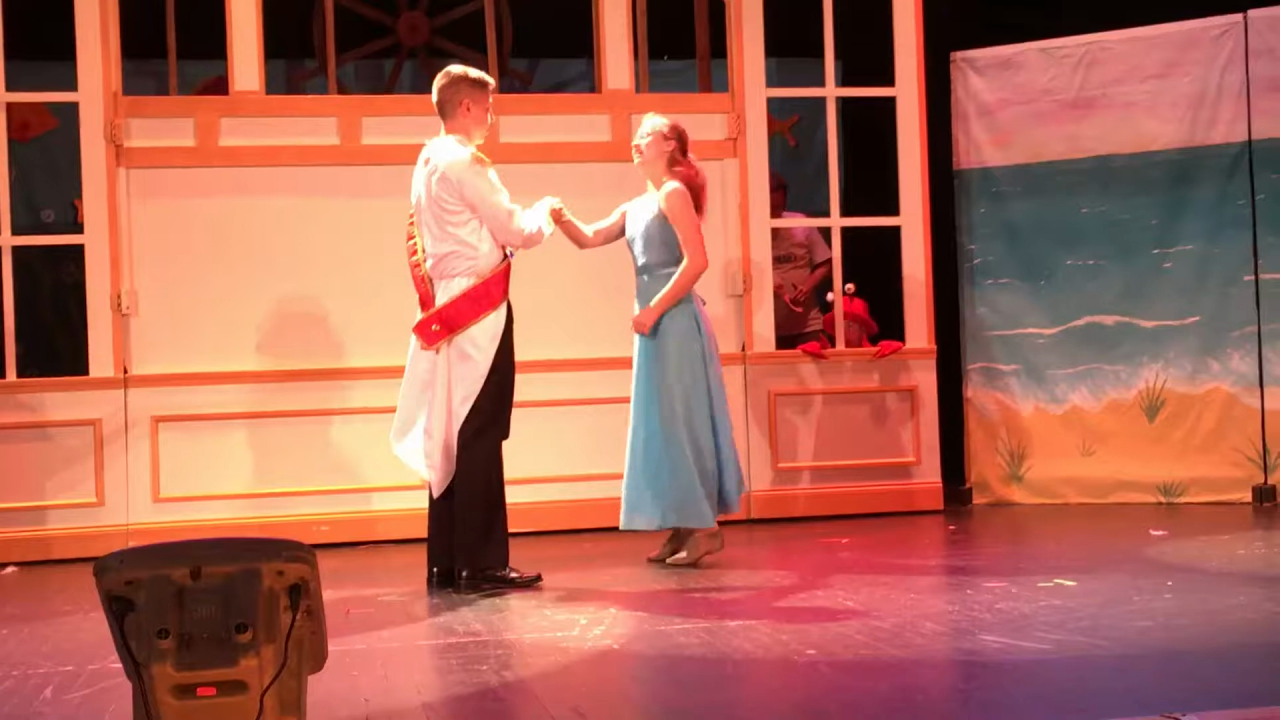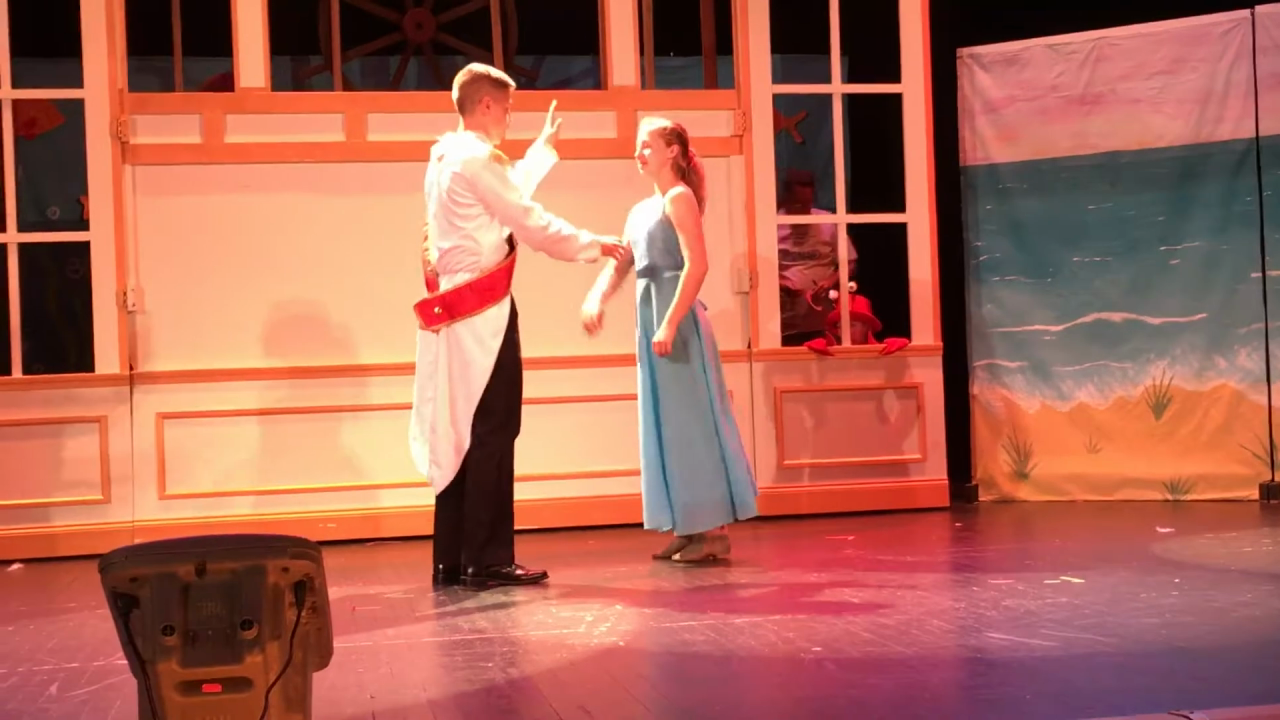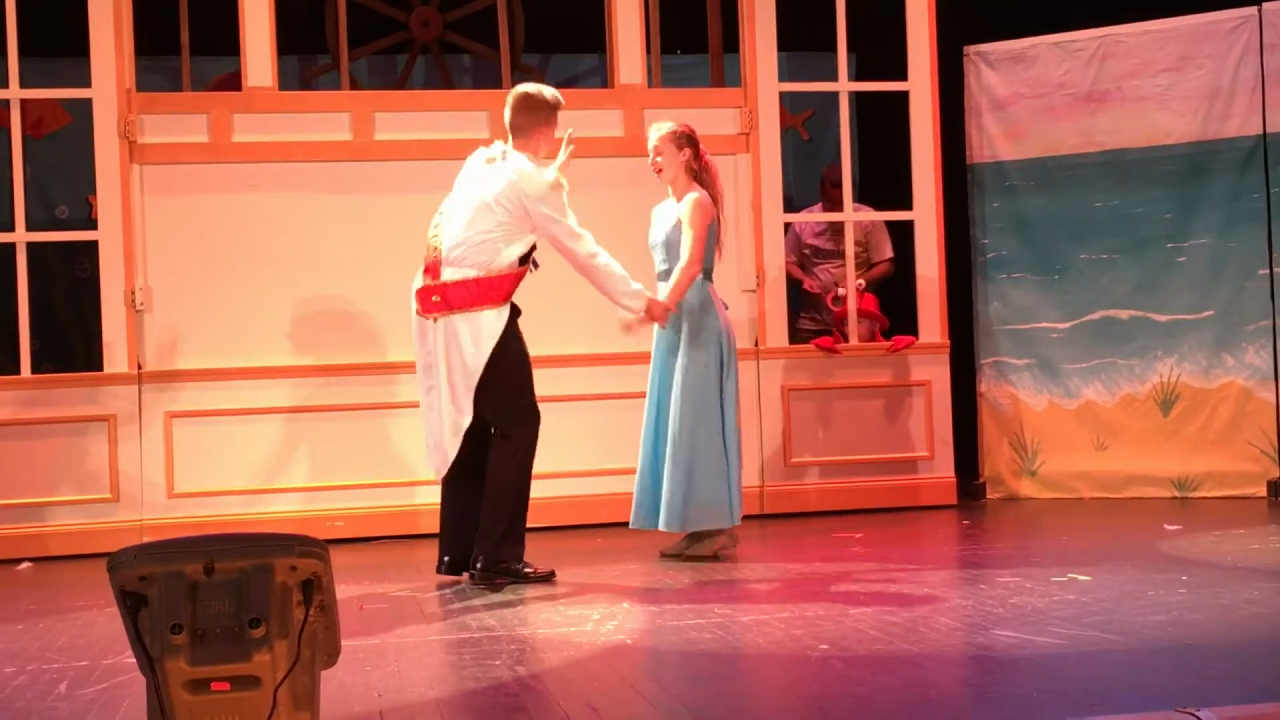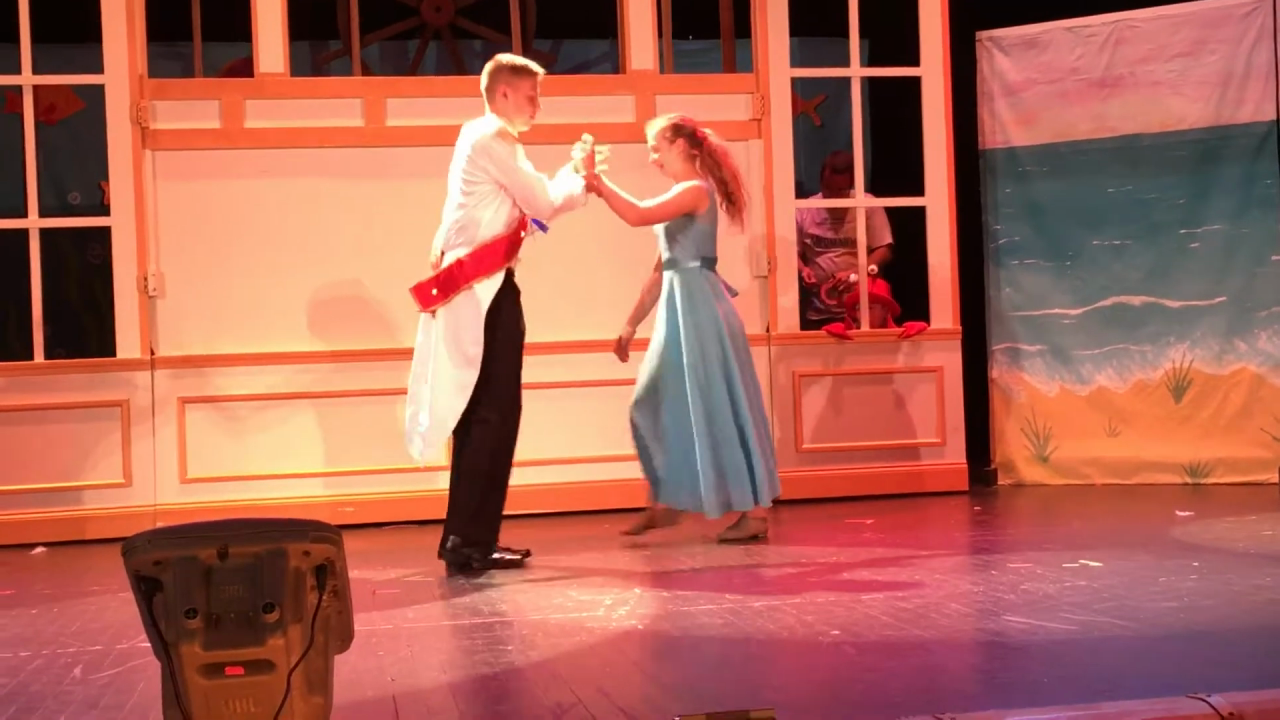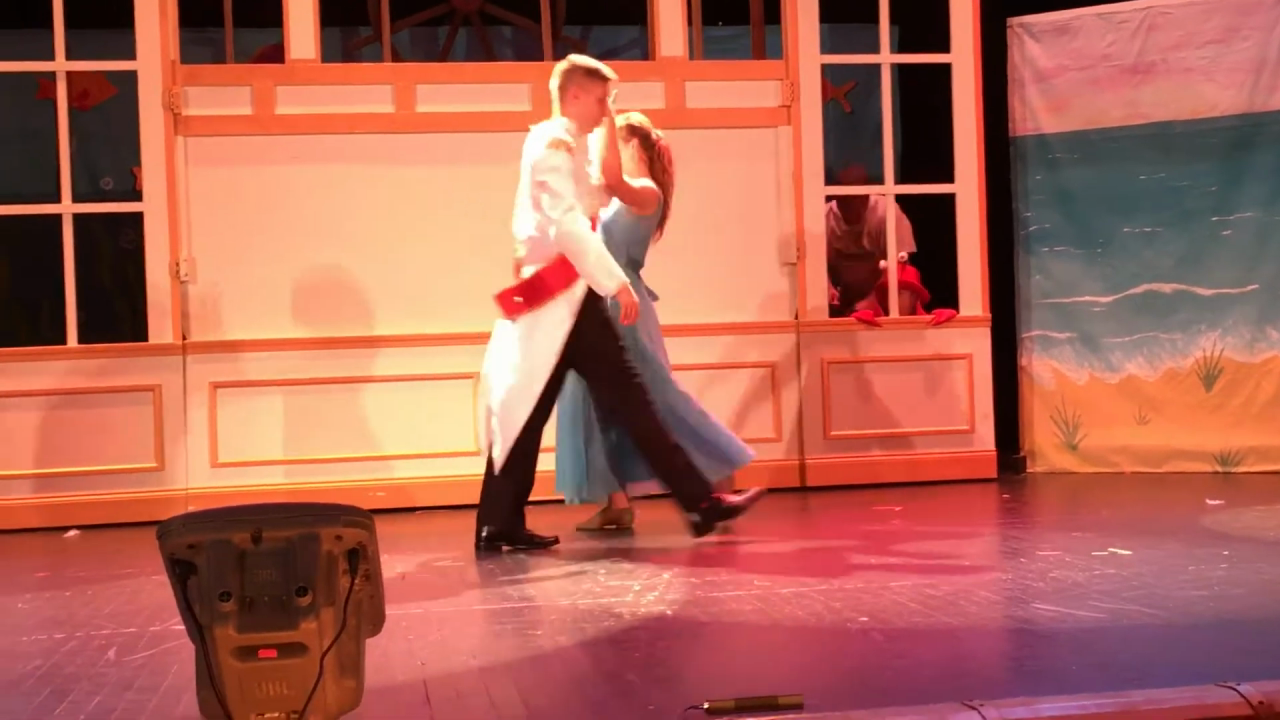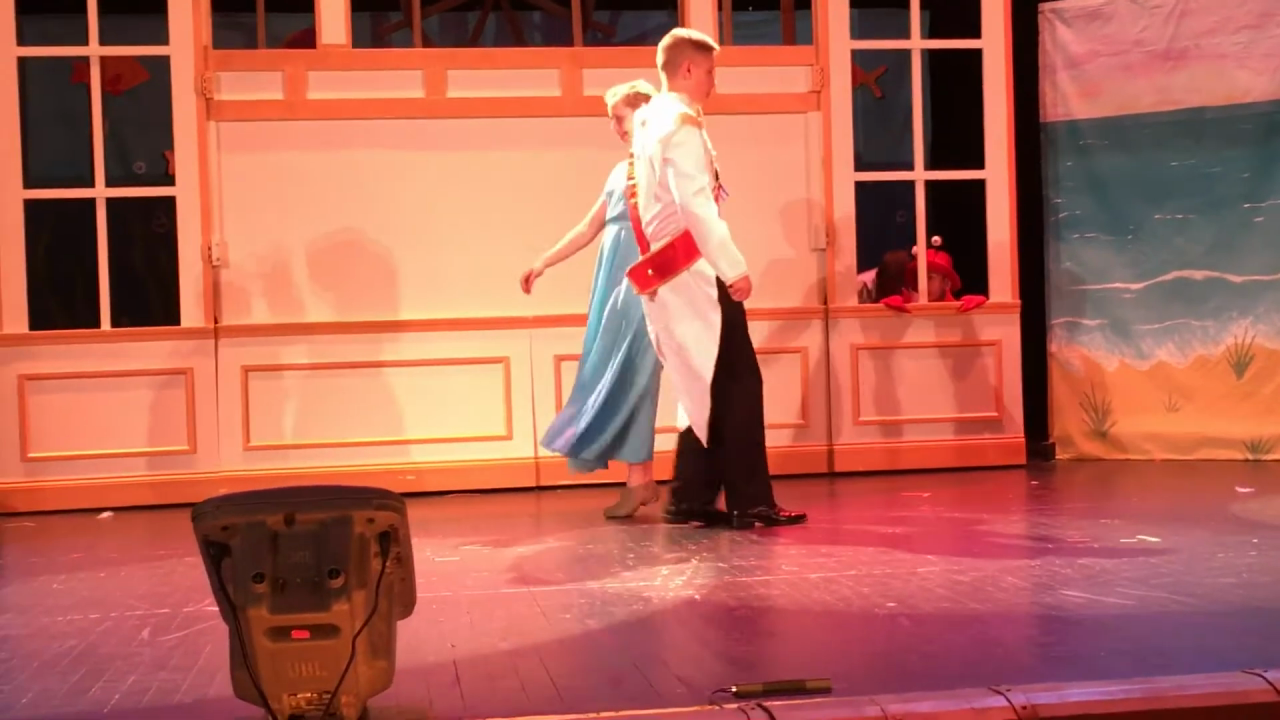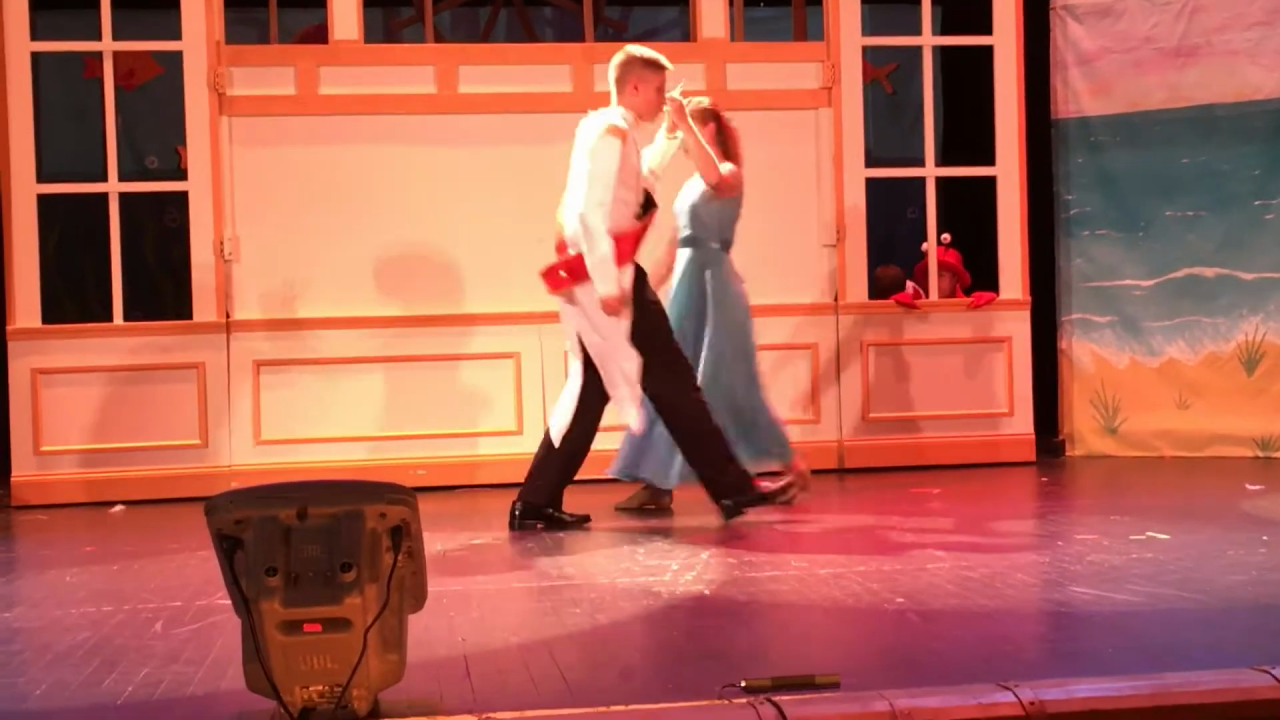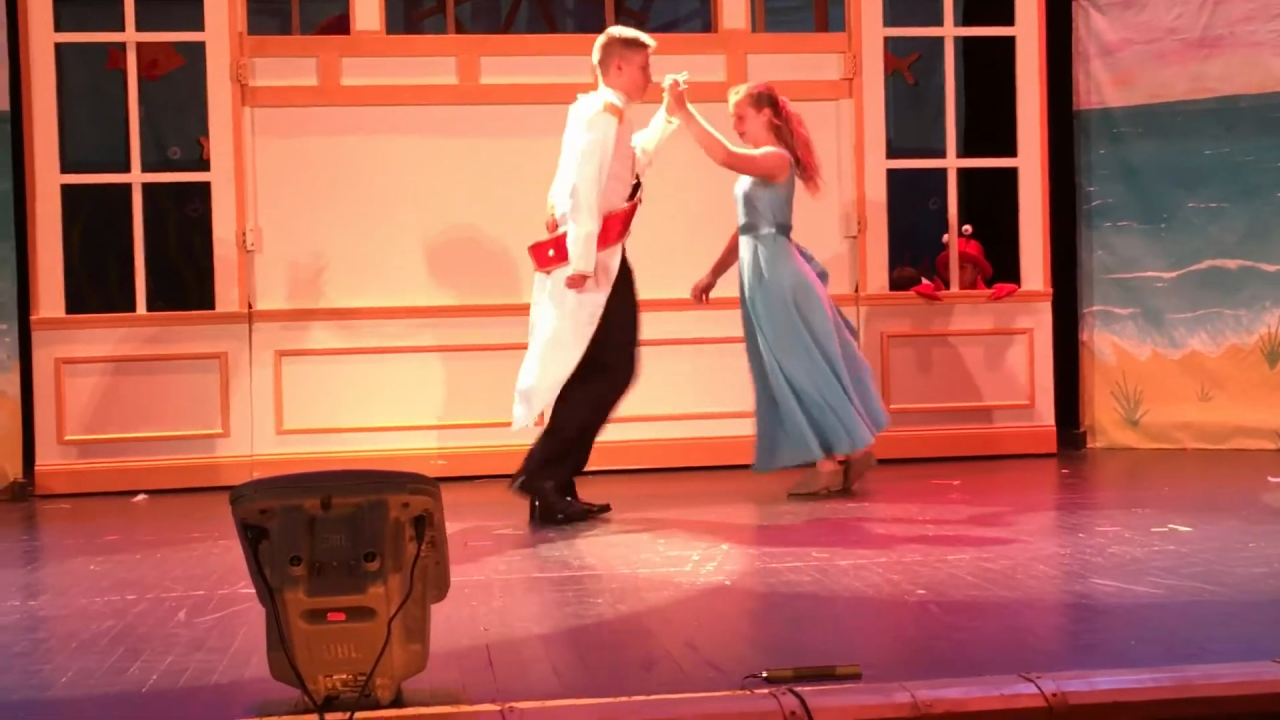
dt=0.5s
person 1, frame 1
left shoulder: (430, 161)
right shoulder: (466, 162)
right elbow: (516, 232)
left wrist: (526, 216)
right wrist: (544, 211)
left hip: (448, 308)
right hip: (477, 310)
left knee: (450, 435)
right knee: (481, 436)
left ankle: (447, 563)
right ankle: (481, 564)
person 1, frame 2
left shoulder: (447, 156)
right shoulder: (479, 158)
left elbow: (508, 200)
right elbow: (533, 225)
left wrist: (545, 146)
right wrist: (593, 244)
left hip: (456, 306)
right hip: (482, 308)
left knee: (459, 431)
right knee: (493, 431)
left ankle: (453, 559)
right ankle: (486, 561)
person 1, frame 3
left shoulder: (485, 160)
right shoulder: (536, 182)
right elbow: (585, 254)
left wrist: (558, 169)
right wrist: (640, 300)
left hip: (450, 307)
right hip: (480, 311)
left knee: (470, 427)
right knee: (517, 424)
left ankle: (457, 551)
right ankle: (498, 557)
person 1, frame 4
left shoulder: (481, 140)
right shoulder: (493, 137)
left elbow: (526, 205)
right elbow: (542, 203)
left wrist: (574, 173)
right wrist: (581, 179)
left hip: (469, 288)
right hip: (483, 286)
left knee: (478, 411)
right knee: (496, 411)
left ankle: (465, 538)
right ankle: (472, 540)
person 1, frame 5
left shoulder: (551, 145)
right shoulder: (555, 146)
left elbow: (577, 210)
right elbow: (567, 225)
right wrist: (617, 282)
left hip: (548, 293)
right hip: (565, 291)
left knee: (528, 406)
right knee: (624, 397)
left ankle: (499, 524)
right ankle: (701, 503)
person 1, frame 6
left shoulder: (651, 119)
right shoulder: (681, 122)
right elbow: (696, 203)
right wrist: (733, 267)
left hip: (670, 268)
right hip: (691, 267)
left knee: (709, 383)
right knee: (737, 380)
left ankle: (692, 497)
right ankle: (750, 503)
person 1, frame 7
left shoulder: (608, 132)
right shoulder: (610, 132)
left elbow: (635, 183)
right elbow: (590, 210)
left wrist: (669, 133)
right wrist: (608, 283)
left hip: (590, 277)
right hip: (606, 274)
left knee: (593, 387)
right knee: (671, 378)
left ankle: (536, 501)
right ankle: (734, 489)
person 1, frame 8
left shoulder: (597, 113)
right shoulder: (606, 111)
left elbow: (631, 163)
right elbow: (581, 185)
left wrist: (667, 115)
right wrist: (584, 258)
left hip: (590, 258)
right hip: (595, 259)
left knee: (581, 375)
right knee: (611, 371)
left ankle: (554, 486)
right ankle: (544, 475)
person 2, frame 1
left shoulder: (674, 193)
right shoulder: (635, 206)
left elbow: (696, 260)
right elbow: (590, 238)
left wrist: (654, 308)
right wrist: (560, 218)
left hip: (676, 317)
right hip: (653, 317)
left knee: (684, 419)
right knee: (659, 422)
left ankle: (704, 526)
right ankle: (681, 527)
person 2, frame 2
left shoulder: (679, 198)
right shoulder: (641, 209)
left elbow: (696, 265)
right elbow: (619, 266)
left wrist: (671, 324)
right wrist: (595, 299)
left hip: (677, 319)
right hip: (649, 317)
left knee: (688, 421)
right knee: (663, 424)
left ankle: (712, 529)
right ankle: (688, 526)
person 2, frame 3
left shoulder: (697, 202)
right shoulder: (661, 211)
left elbow: (689, 270)
left hip: (698, 321)
right hip: (671, 324)
left knee: (699, 421)
right knee: (674, 423)
left ankle: (720, 524)
right ankle: (696, 525)
person 2, frame 4
left shoulder: (695, 190)
right shoulder: (678, 197)
left elbow: (638, 215)
right elbow: (661, 269)
left wrist: (596, 180)
right wrist: (631, 323)
left hip: (700, 305)
right hip: (676, 307)
left knee: (716, 405)
right knee: (652, 405)
left ankle: (753, 509)
right ankle: (669, 500)
person 2, frame 5
left shoulder: (647, 191)
right shoulder: (624, 199)
left elbow: (611, 179)
left wrist: (607, 125)
left knee: (652, 402)
right knee: (589, 407)
left ankle: (719, 474)
right ankle: (616, 504)
person 2, frame 6
right shoulder: (619, 171)
right elbow: (588, 229)
right wrist: (542, 264)
right hip: (612, 272)
left knee: (628, 371)
right knee: (609, 372)
left ankle: (639, 477)
right ankle: (639, 476)
person 2, frame 7
left shoulder: (726, 175)
right shoulder: (692, 183)
left elbow: (713, 173)
left wrist: (684, 121)
left hip: (713, 285)
right hip: (687, 286)
left knee: (722, 383)
left ankle: (791, 465)
right ankle: (657, 483)
person 2, frame 8
left shoulder: (774, 159)
right shoulder: (755, 169)
left elbow: (724, 155)
right elbow: (746, 229)
left wrist: (684, 112)
right wrist: (712, 275)
left hip: (775, 272)
right hip: (762, 271)
left knee: (801, 363)
right knee: (787, 368)
left ankle: (832, 461)
right ankle: (847, 451)
